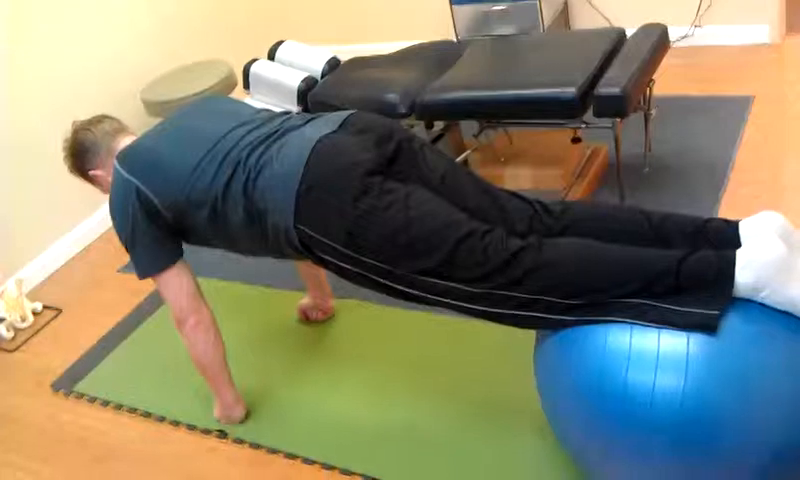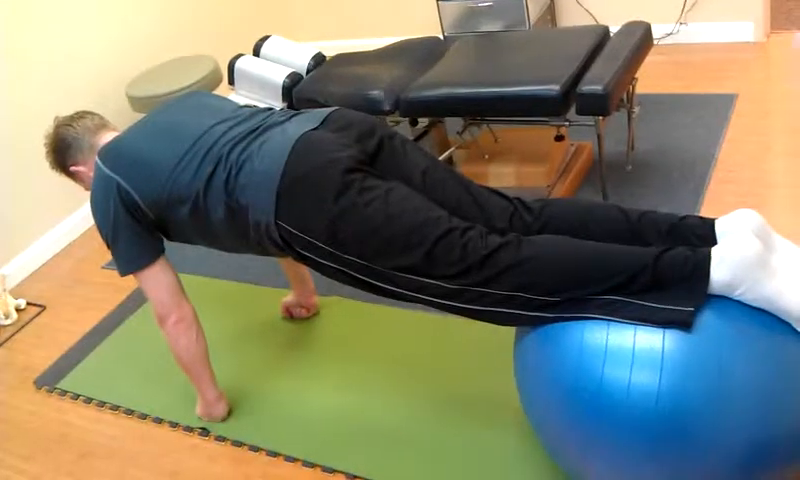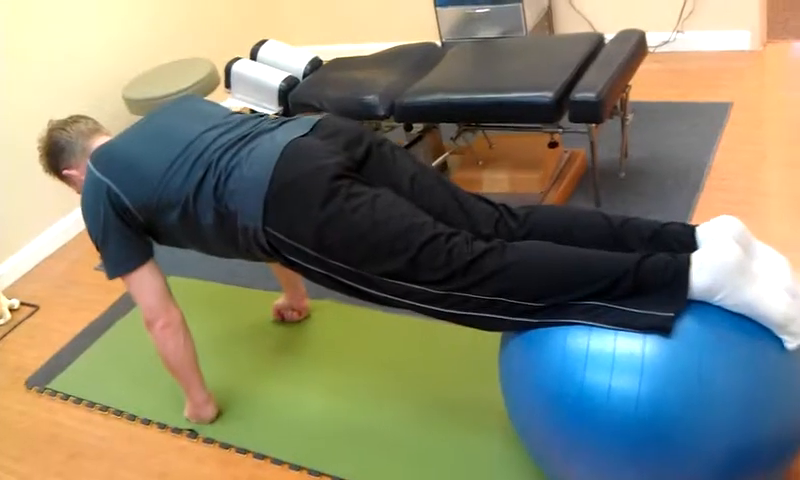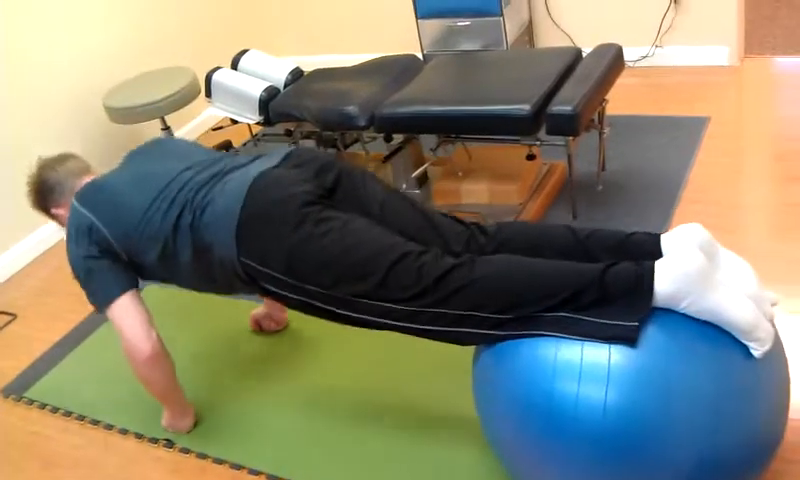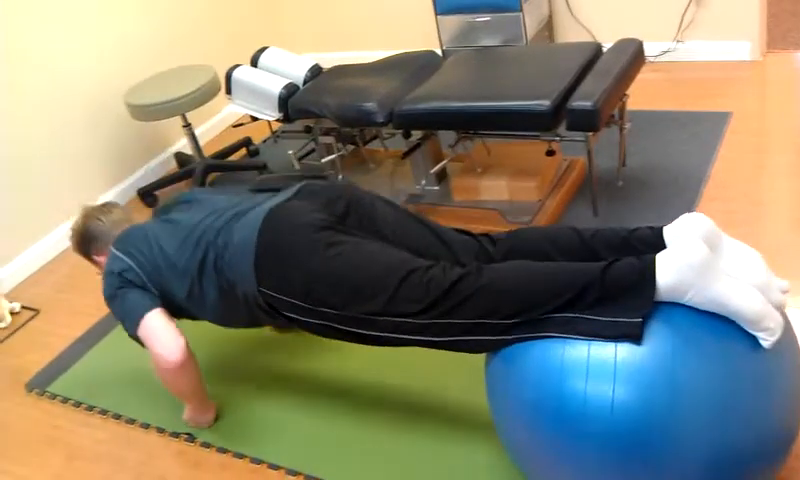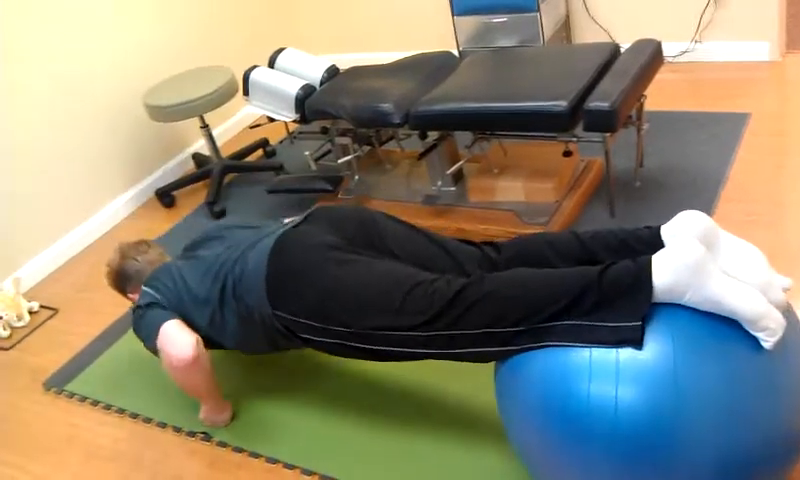
dt=0.4s
person 1, frame 1
left shoulder: (129, 195)
right shoulder: (199, 109)
left elbow: (191, 315)
left wrist: (227, 402)
right wrist: (319, 294)
left hip: (332, 199)
right hip: (359, 130)
left knee: (509, 273)
right knee: (532, 225)
left ankle: (734, 274)
right ankle: (738, 237)
person 1, frame 2
left shoulder: (109, 192)
right shoulder: (181, 104)
left elbow: (172, 313)
left wrist: (210, 400)
right wrist: (301, 292)
left hip: (314, 195)
right hip: (341, 127)
left knee: (488, 270)
right knee: (514, 222)
left ankle: (713, 270)
right ankle: (717, 232)
person 1, frame 3
left shoulder: (101, 194)
right shoulder: (172, 109)
left elbow: (161, 315)
left wrist: (199, 401)
right wrist: (294, 292)
left hip: (303, 202)
right hip: (329, 135)
left knee: (473, 276)
right knee: (499, 230)
left ankle: (693, 277)
right ankle: (694, 240)
person 1, frame 4
left shoulder: (85, 235)
right shoulder: (148, 151)
left elbow: (143, 346)
left wrist: (177, 412)
right wrist: (275, 302)
left hip: (276, 233)
right hip: (303, 167)
left knee: (445, 293)
right knee: (473, 248)
left ankle: (659, 285)
right ankle: (666, 248)
person 1, frame 5
left shoulder: (121, 276)
right shoulder: (177, 203)
left elbow: (171, 353)
left wrist: (199, 408)
right wrist: (295, 307)
left hip: (290, 262)
right hip: (319, 198)
left knee: (457, 303)
right knee: (483, 258)
left ankle: (662, 278)
right ankle: (669, 239)
person 1, frame 6
left shoulder: (151, 304)
right shoulder: (206, 239)
left elbow: (185, 351)
left wrist: (214, 407)
right wrist: (311, 321)
left hip: (301, 286)
right hip: (333, 222)
left knee: (467, 313)
right knee: (493, 264)
left ankle: (659, 279)
right ankle: (671, 239)
